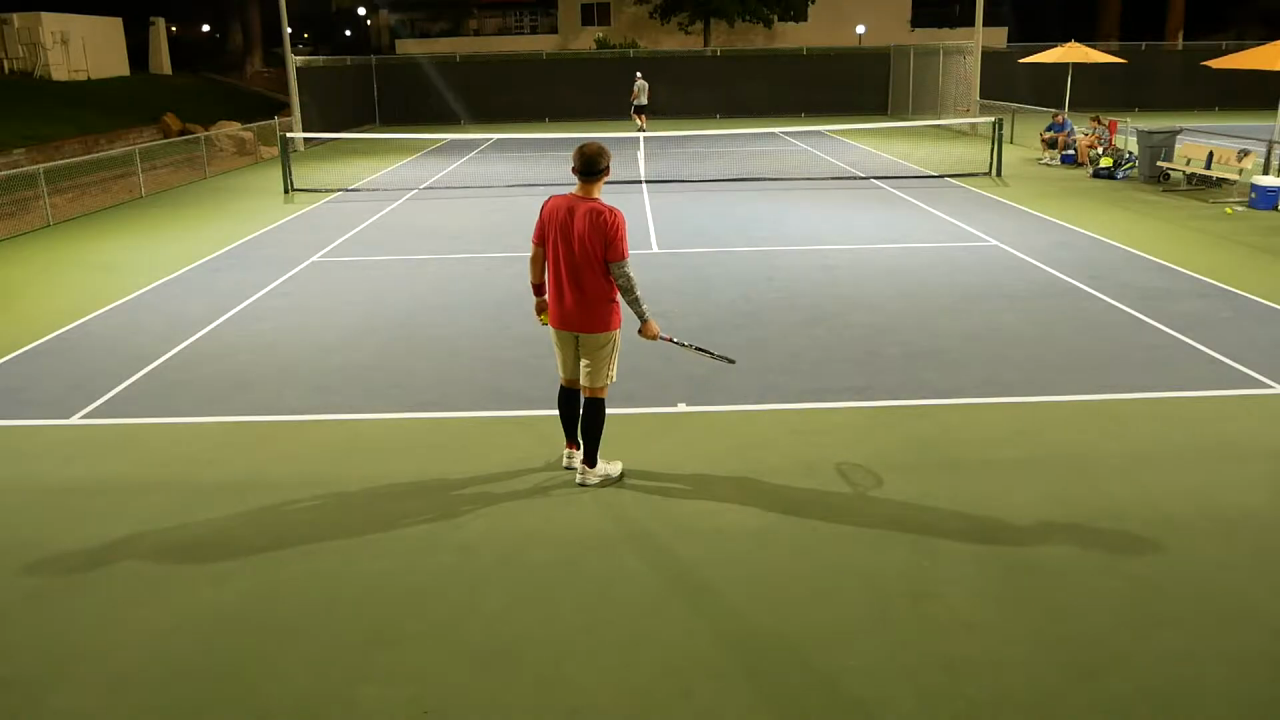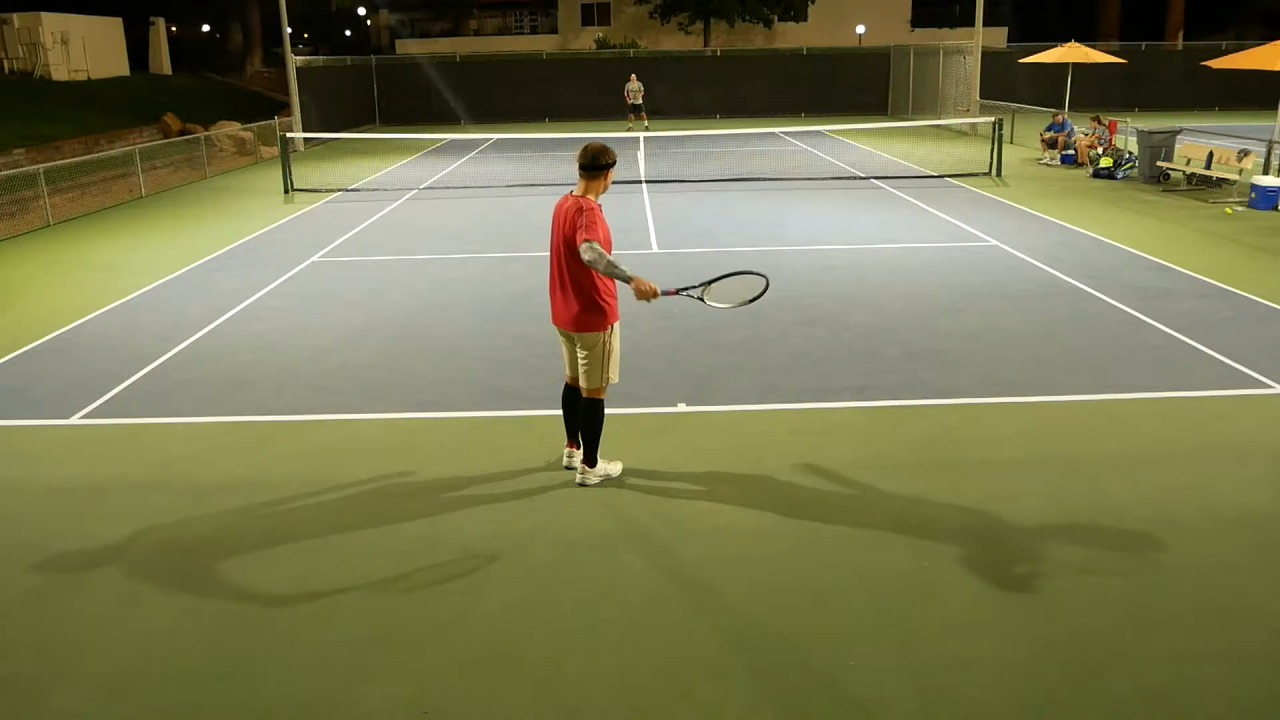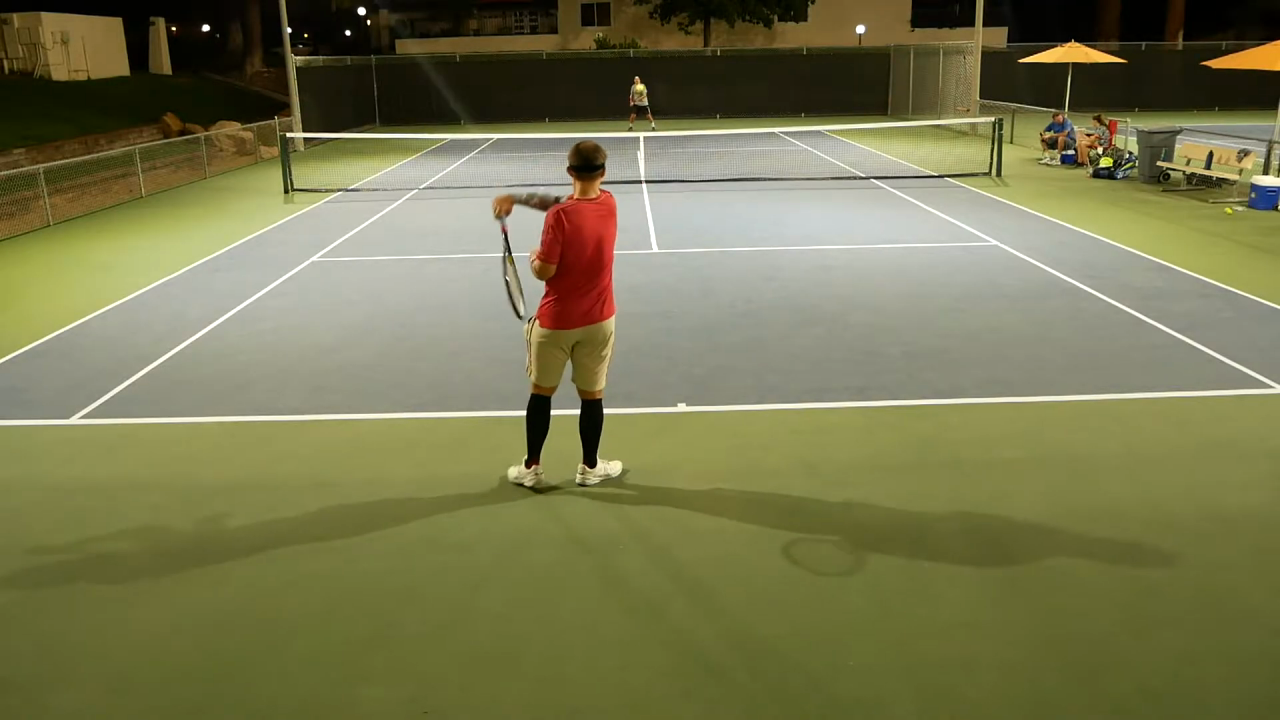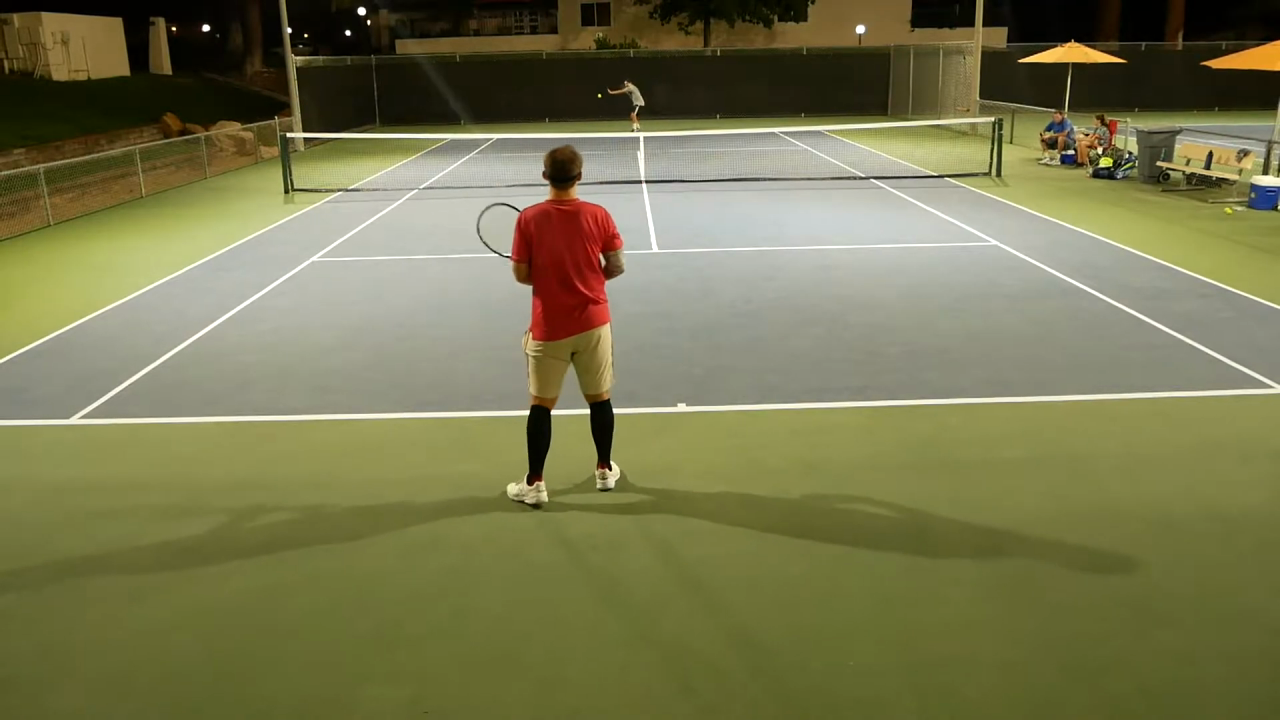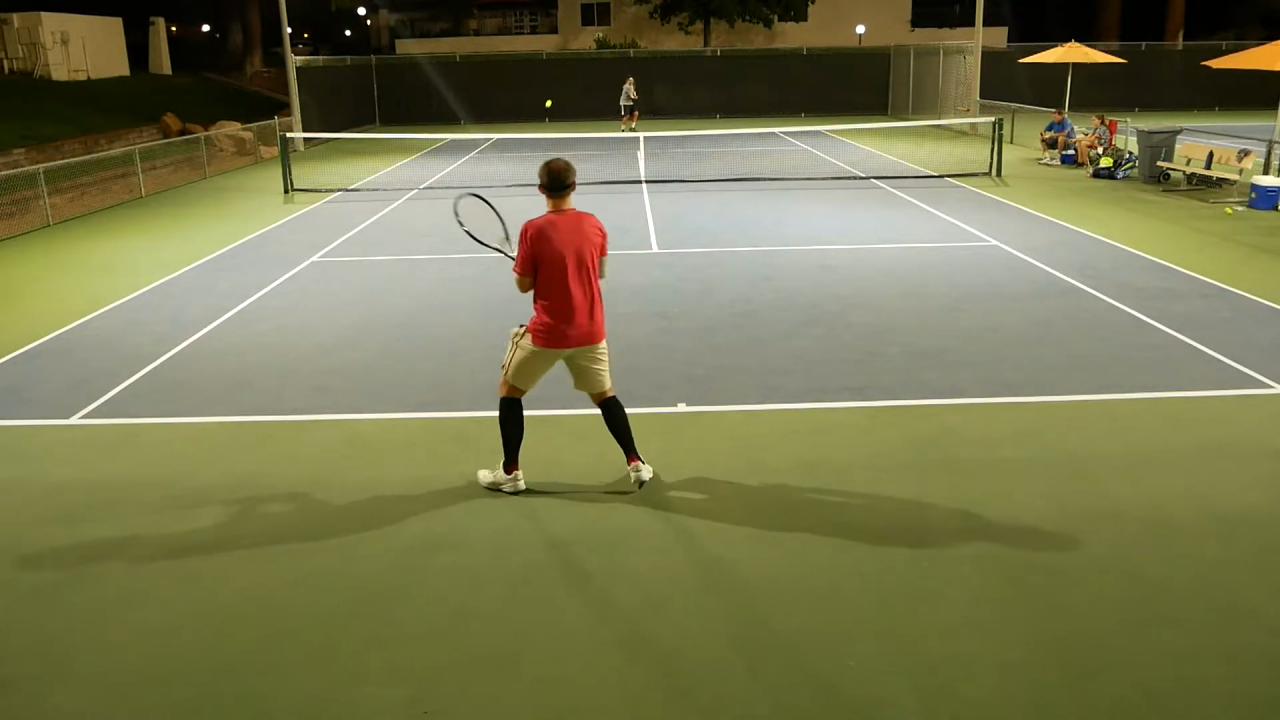
dt=1s
person 1, frame 1
left shoulder: (551, 207)
right shoulder: (609, 218)
left elbow: (536, 257)
right elbow: (621, 275)
left wrist: (539, 295)
right wrist: (645, 318)
left hip: (561, 316)
right hip: (598, 321)
left knee: (568, 383)
right knee: (595, 391)
left ankle: (571, 449)
right ankle: (589, 466)
person 1, frame 2
left shoulder: (565, 203)
right shoulder: (587, 210)
right elbow: (590, 252)
right wrist: (632, 280)
left hip: (565, 313)
right hip: (593, 316)
left knee: (573, 381)
right knee: (594, 391)
left ankle: (573, 448)
right ankle: (589, 466)
person 1, frame 3
left shoulder: (561, 215)
right shoulder: (609, 203)
left elbow: (544, 272)
left wrist: (536, 263)
right wrist: (517, 198)
left hip: (557, 320)
right hip: (598, 319)
left knee: (541, 392)
right knee: (592, 395)
left ankle: (532, 466)
right ankle: (589, 467)
person 1, frame 4
left shoulder: (529, 218)
right shoulder: (598, 216)
left elbow: (521, 275)
right elbow: (617, 267)
left hip: (548, 328)
right hip: (593, 323)
left knee: (541, 404)
right knee: (599, 397)
left ankle: (534, 483)
right ankle: (604, 469)
person 1, frame 5
left shoulder: (533, 229)
right shoulder: (594, 225)
left elbow: (523, 285)
left hip: (547, 333)
right hip: (589, 331)
left knee: (509, 392)
right knee: (604, 395)
left ankle: (510, 472)
right ankle: (635, 463)
